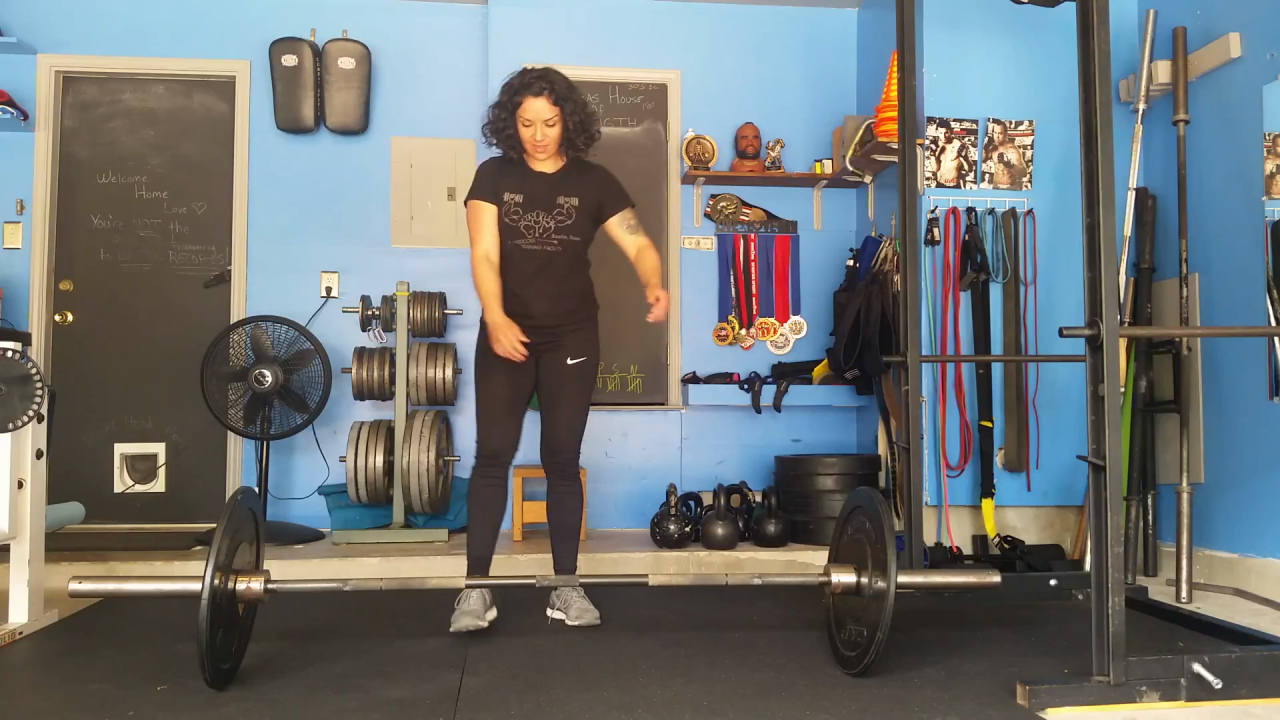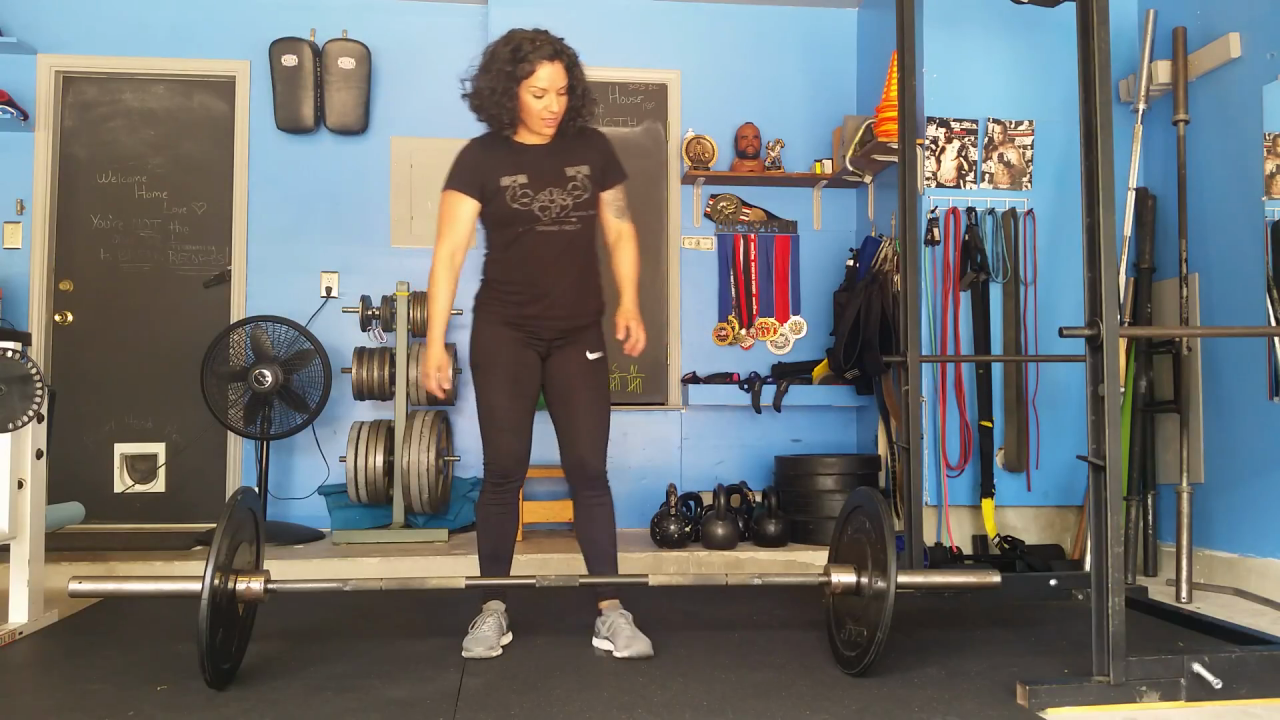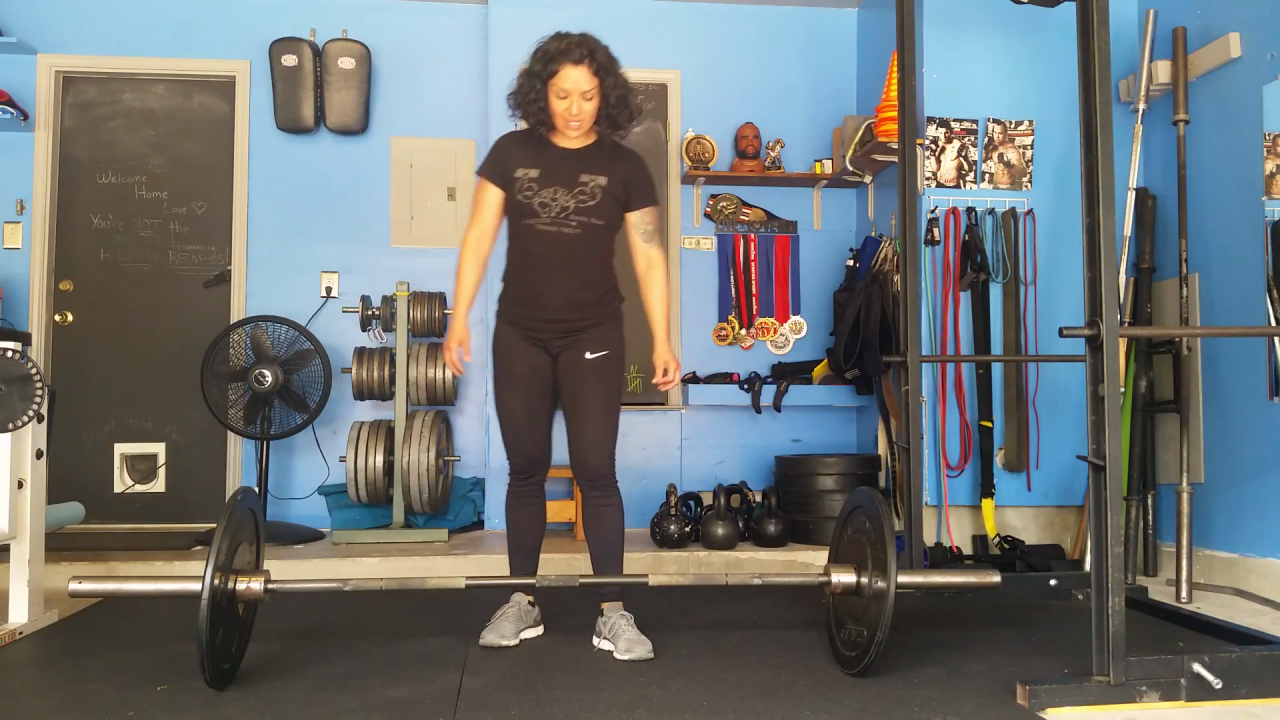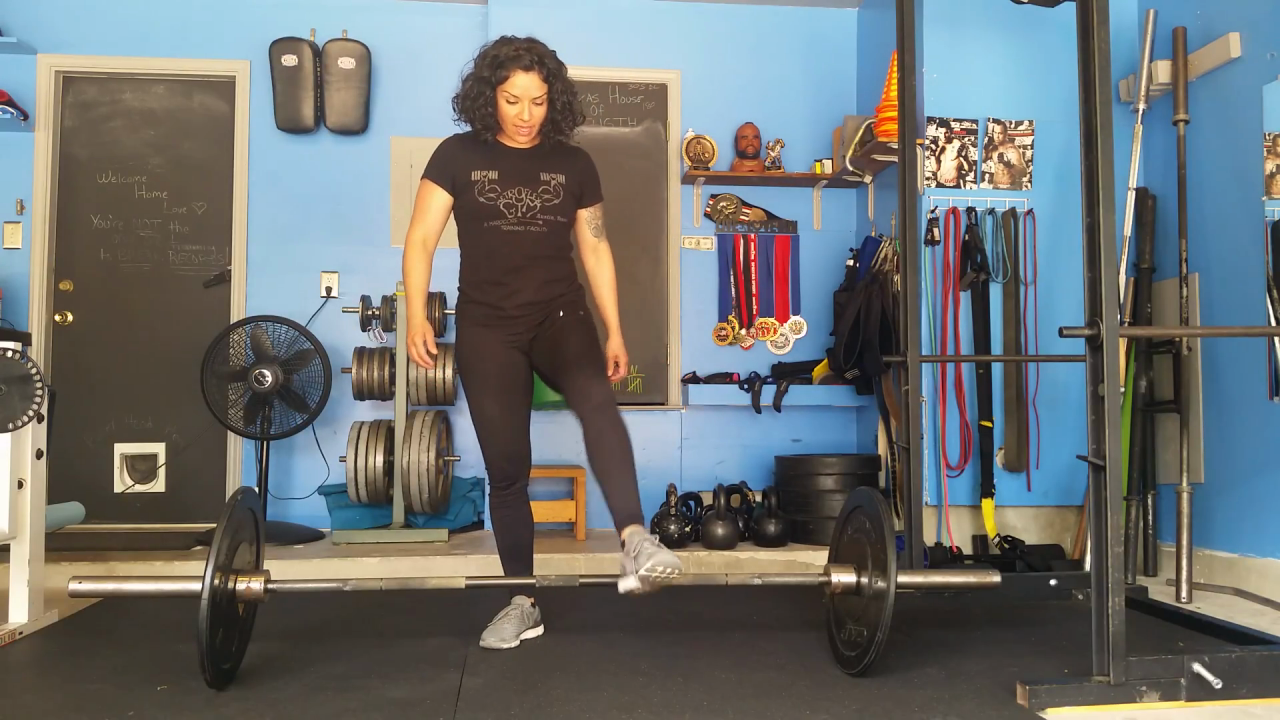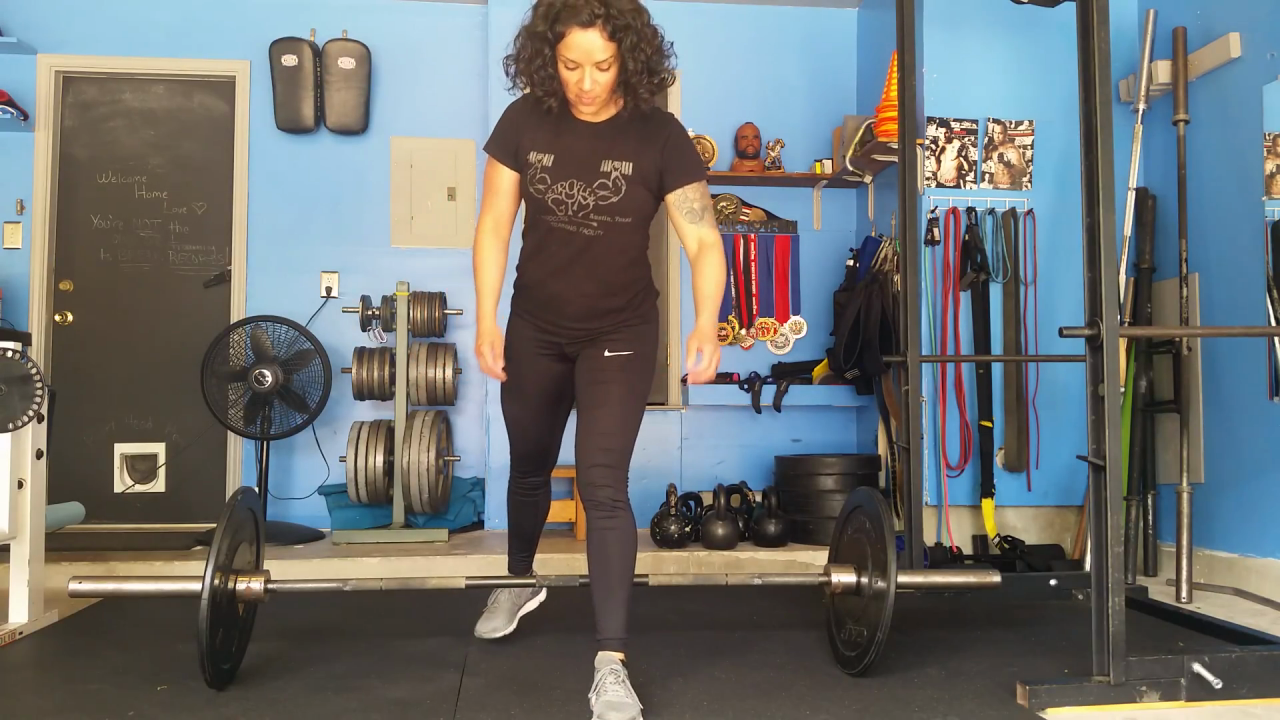
dt=1s
person 1, frame 1
left shoulder: (594, 182)
right shoulder: (493, 176)
left elbow: (639, 245)
right elbow: (484, 254)
left wrist: (655, 287)
right wrist: (496, 319)
left hip: (571, 336)
right hip: (507, 333)
left knee: (561, 460)
right knee: (493, 453)
left ankle: (565, 587)
right ankle: (476, 588)
person 1, frame 2
left shoulder: (592, 148)
right shoulder: (481, 158)
left elbow: (620, 231)
right elbow: (447, 252)
left wrist: (628, 303)
right wrist: (435, 338)
left hip: (576, 331)
right hip: (505, 331)
left knee: (587, 468)
right knee: (505, 469)
left ankle: (609, 611)
right ankle: (493, 608)
person 1, frame 3
left shoulder: (624, 166)
right shoulder: (511, 152)
left elbow: (650, 259)
right elbow: (479, 237)
left wrist: (662, 340)
right wrist: (459, 319)
left hip: (592, 334)
right hip: (519, 332)
left knee: (595, 468)
right knee: (526, 467)
left ankle: (612, 612)
right ankle: (523, 600)
person 1, frame 4
left shoulder: (573, 163)
right shoulder: (458, 155)
left elbow: (595, 250)
right elbow: (420, 239)
left wrist: (615, 332)
right wrist: (416, 316)
left hip: (558, 315)
right hip: (486, 327)
left knee: (595, 398)
right knee: (507, 468)
left ankle: (636, 541)
right ankle: (523, 602)
person 1, frame 5
left shoulder: (660, 136)
right shoulder: (523, 122)
left elbow: (703, 239)
right elbow: (494, 224)
left wrist: (706, 325)
right wrist: (486, 319)
left hip: (620, 334)
right hip: (535, 328)
left knee: (603, 485)
right knee: (529, 467)
right ankle: (520, 581)
